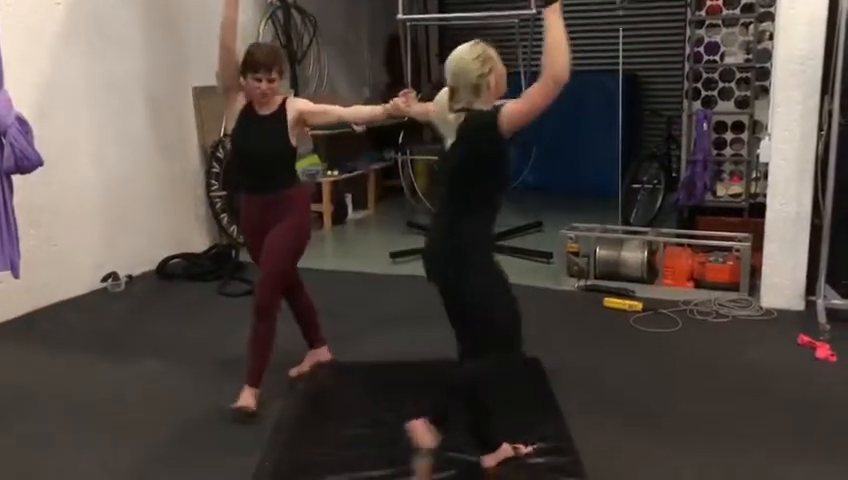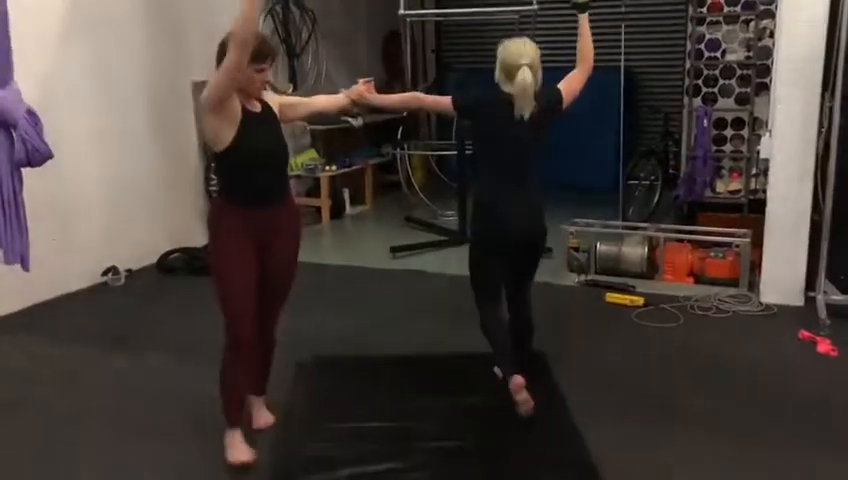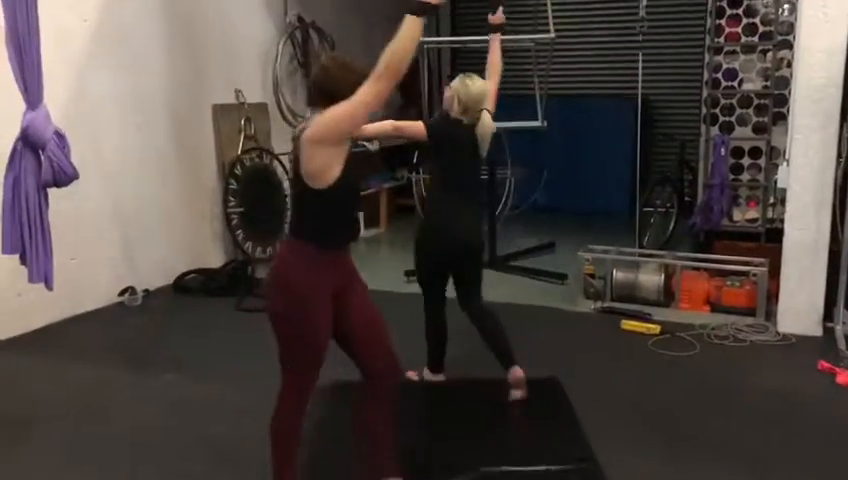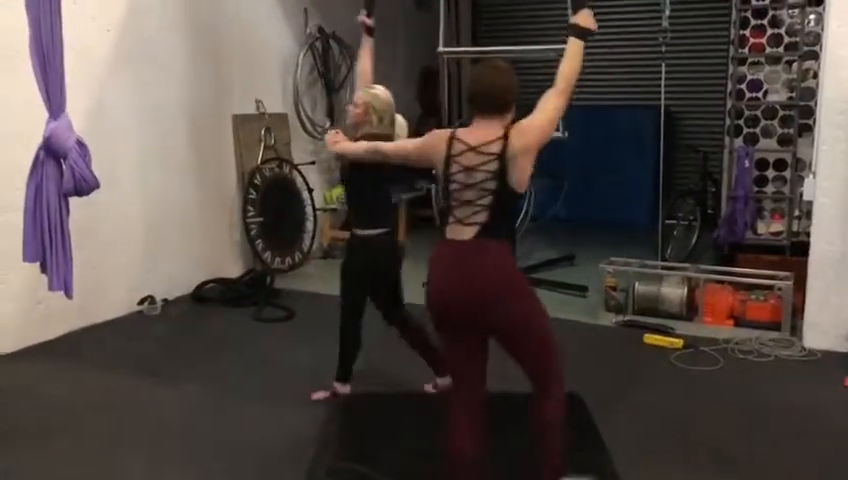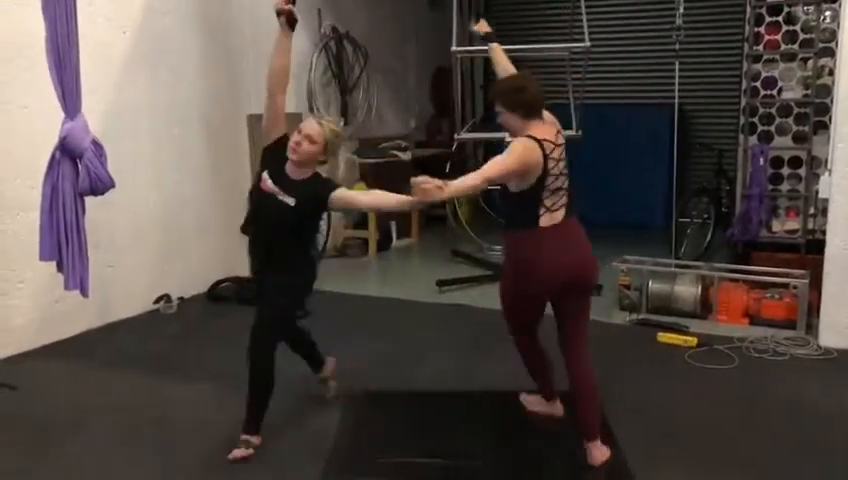
dt=0.7s
person 1, frame 1
left shoulder: (295, 110)
right shoulder: (234, 101)
left elbow: (344, 113)
right elbow: (226, 48)
left wrist: (386, 109)
left hip: (289, 209)
right hip: (251, 210)
left knee: (264, 298)
right knee: (286, 283)
left ankle: (251, 388)
right ankle: (318, 349)
person 1, frame 2
left shoulder: (272, 104)
right shoulder: (218, 106)
left elbow: (315, 103)
right elbow: (240, 45)
left wrist: (350, 97)
left hip: (281, 222)
right hip: (234, 226)
left knee: (266, 321)
right knee: (240, 331)
left ankle: (257, 398)
right ankle: (233, 429)
person 1, frame 3
left shoulder: (322, 134)
right shoulder: (322, 135)
right elbow: (383, 78)
left hip: (336, 272)
right hip: (302, 278)
left knee: (385, 373)
right knee: (299, 389)
person 1, frame 4
left shoulder: (442, 143)
right shoulder: (520, 142)
left elbow: (383, 149)
right elbow: (560, 90)
left wrist: (346, 146)
right wrist: (579, 32)
left hip: (446, 273)
right hip: (494, 275)
left knee: (465, 393)
right knee: (549, 381)
person 1, frame 5
left shoulder: (522, 150)
right shoulder: (552, 129)
left elbow: (484, 175)
right elbow: (511, 82)
left wrist: (445, 190)
right wrist: (491, 41)
left hip: (532, 254)
right hip: (572, 248)
left knee: (523, 332)
right knee: (576, 347)
left ankle: (549, 399)
right ankle: (594, 442)
person 2, frame 1
left shoulder: (453, 118)
right shoulder: (488, 126)
left elbow: (428, 110)
right elbow: (553, 78)
left wrist: (414, 107)
left hip: (441, 250)
right hip: (467, 255)
left knee: (476, 347)
right knee: (502, 351)
left ankle: (490, 446)
right ankle: (429, 423)
person 2, frame 2
left shoulder: (481, 104)
right shoulder: (545, 104)
left elbow: (420, 101)
right elbow: (584, 66)
left wrist: (374, 100)
left hip: (492, 218)
right hip: (531, 219)
left knee: (489, 301)
right knee: (520, 297)
left ankle: (512, 375)
right ankle: (518, 372)
person 2, frame 3
left shoulder: (445, 131)
right shoulder: (480, 126)
left elbow: (398, 127)
right elbow: (492, 79)
left wrist: (358, 130)
right wrist: (496, 32)
left hip: (439, 229)
right hip: (472, 229)
left knee: (434, 299)
right knee: (474, 302)
left ankle: (434, 370)
right ankle: (512, 368)
person 2, frame 4
left shoulder: (373, 146)
right shoulder: (366, 140)
right elbow: (365, 80)
right wrist: (366, 36)
left hip: (374, 244)
right hip: (365, 241)
left knee: (394, 314)
right knee: (351, 313)
left ankle: (442, 372)
right ankle: (345, 382)
person 2, frame 5
left shoulder: (318, 191)
right shoulder: (275, 154)
left elbow: (366, 198)
right elbow: (275, 91)
left wrist: (413, 199)
left hip: (291, 274)
right hip: (263, 264)
left knee: (260, 347)
right knee: (279, 326)
left ankle: (251, 433)
right ankle: (323, 365)
